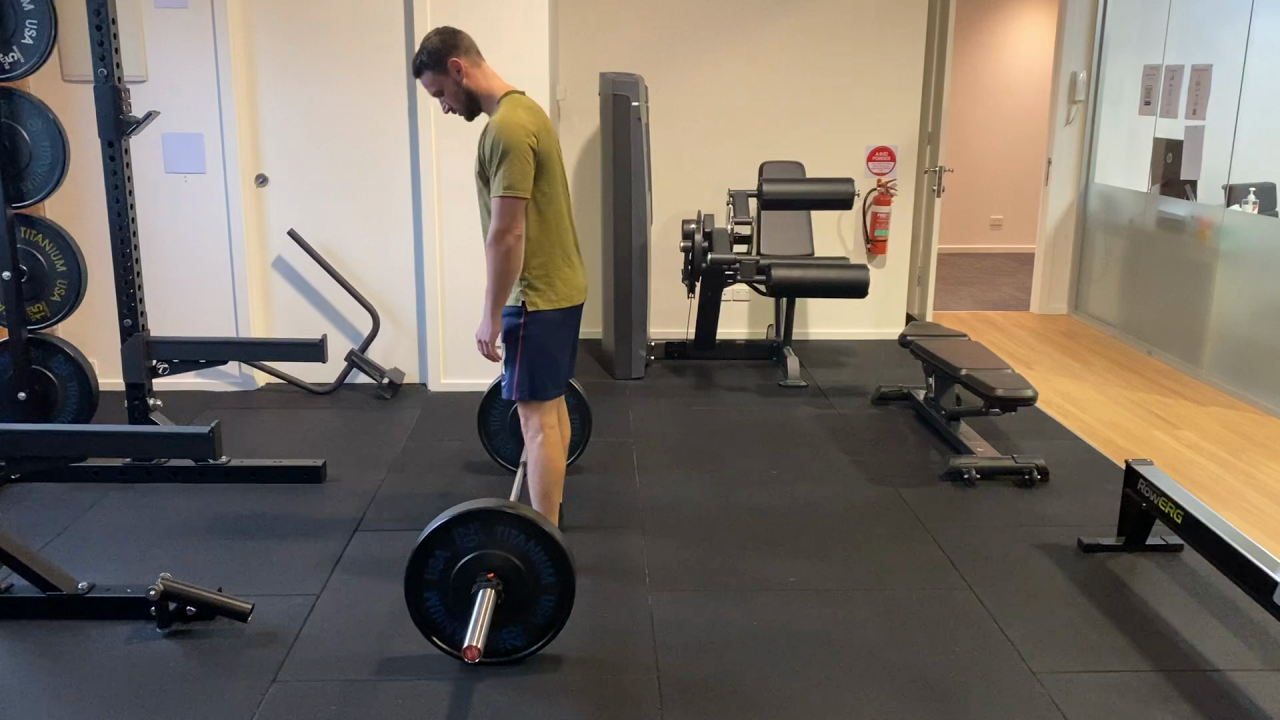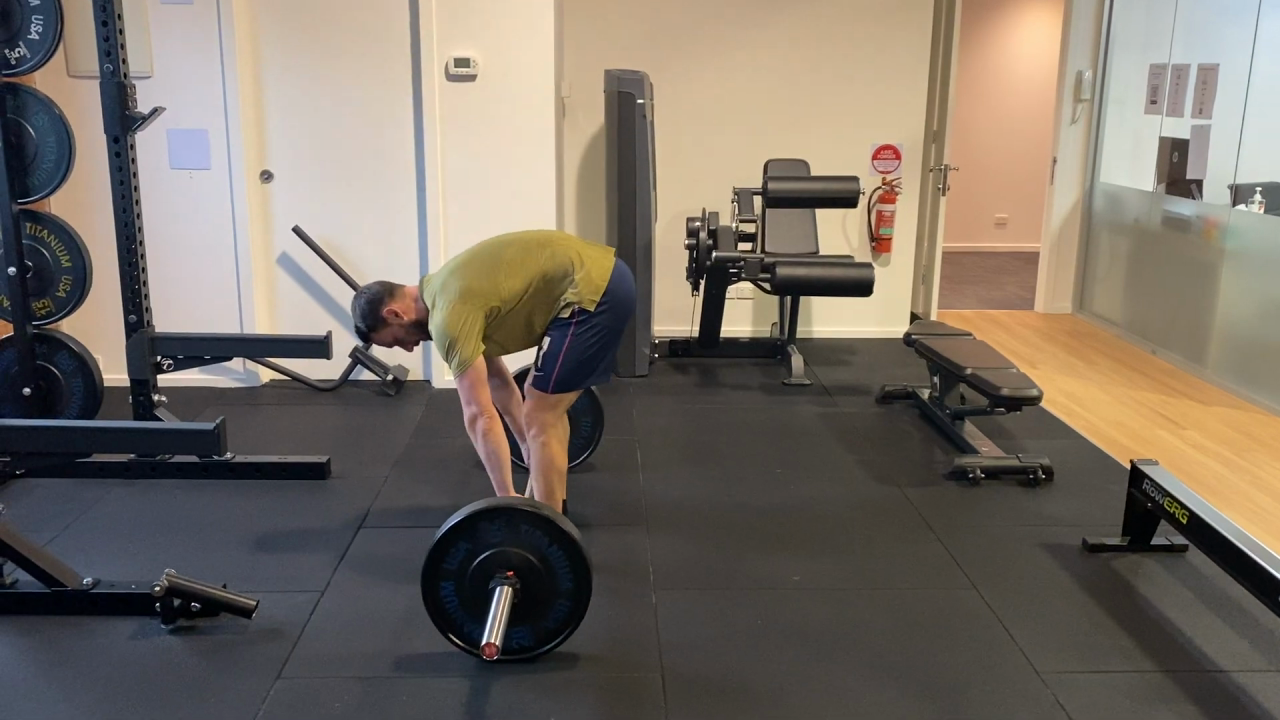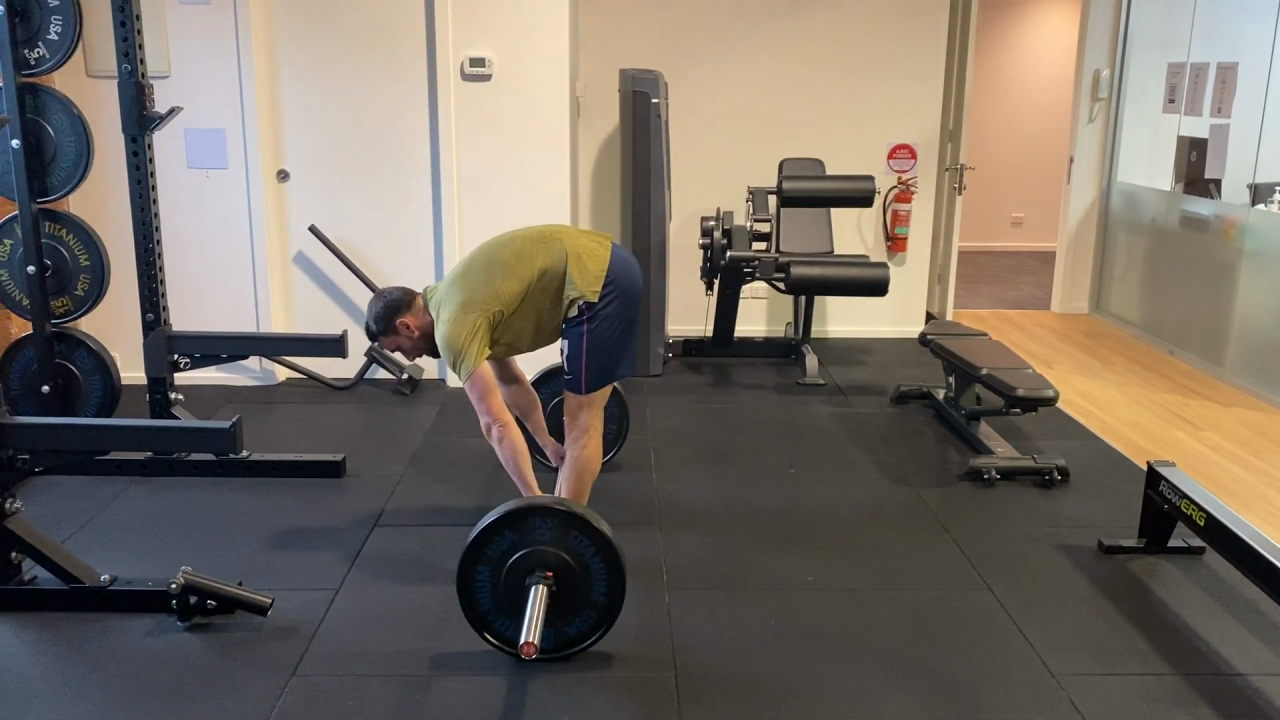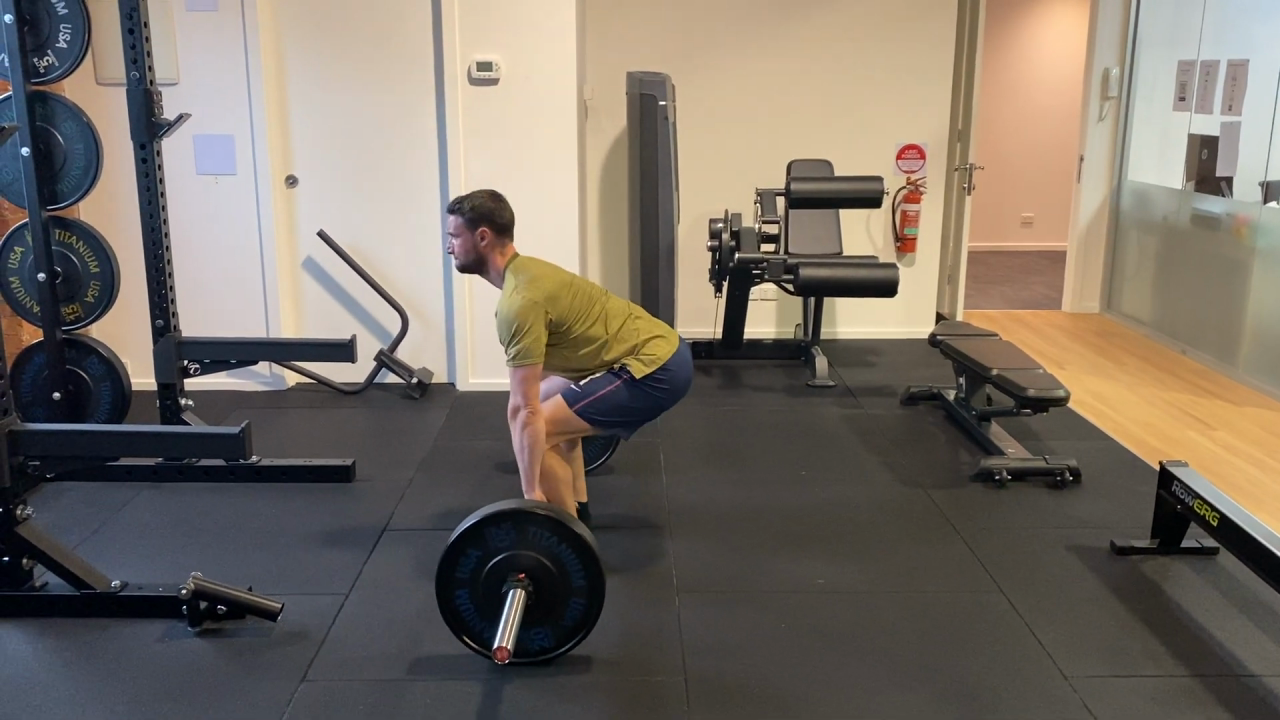
dt=1s
person 1, frame 1
left shoulder: (505, 127)
right shoulder: (521, 113)
left elbow: (507, 234)
left wrist: (490, 318)
right wrist: (500, 308)
left hip: (536, 297)
right hip: (556, 289)
left knee: (536, 414)
right knee: (550, 406)
right ankle: (548, 521)
person 1, frame 2
left shoulder: (449, 318)
right shoulder: (446, 295)
left elbow: (479, 415)
right elbow: (496, 379)
left wrist: (506, 497)
right wrist: (527, 442)
left hip: (593, 290)
right hip: (605, 276)
left knee: (539, 417)
right knee: (544, 408)
person 1, frame 3
left shoulder: (453, 328)
right shoulder: (452, 304)
left elbow: (496, 423)
right elbow: (511, 382)
left wrist: (534, 498)
right wrist: (546, 442)
left hip: (597, 278)
left knee: (581, 418)
right knee: (580, 412)
person 1, frame 4
left shoulder: (519, 302)
right shoulder: (526, 274)
left elbow: (524, 410)
right elbow: (544, 365)
left wrist: (531, 494)
left hip: (654, 369)
right hip: (658, 351)
left knee: (538, 431)
right knee: (549, 408)
right ankle: (575, 509)
